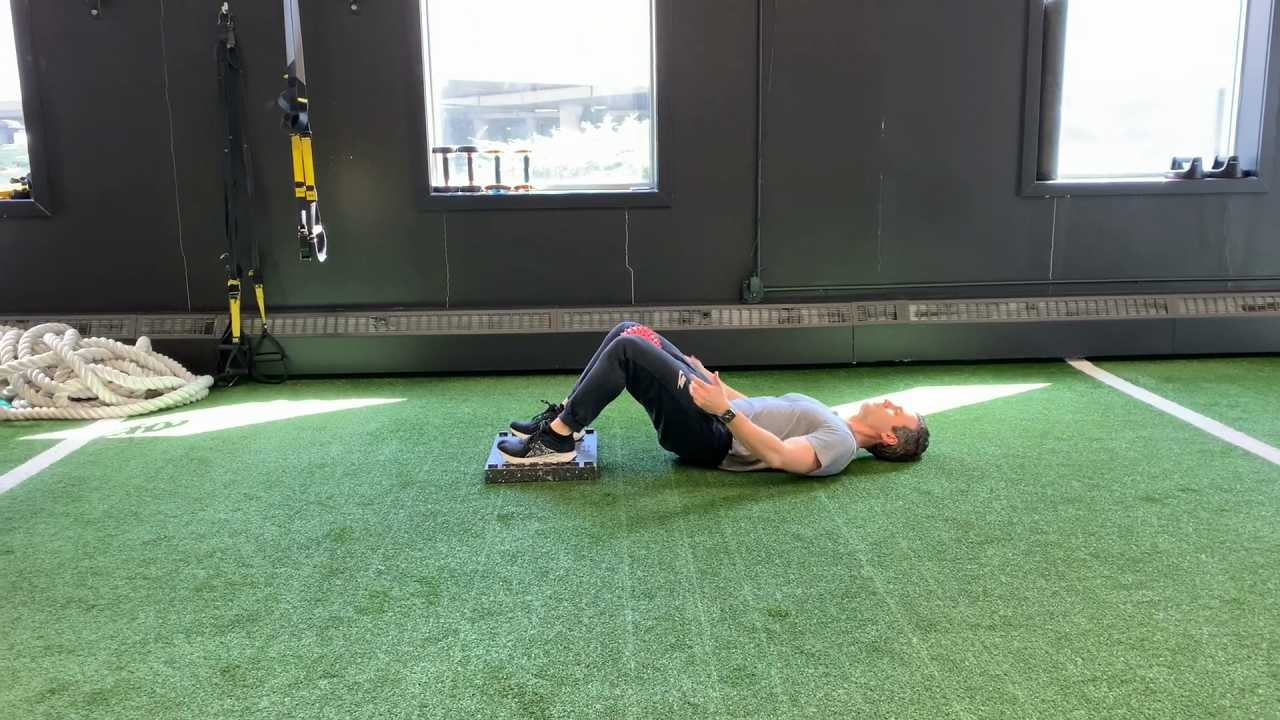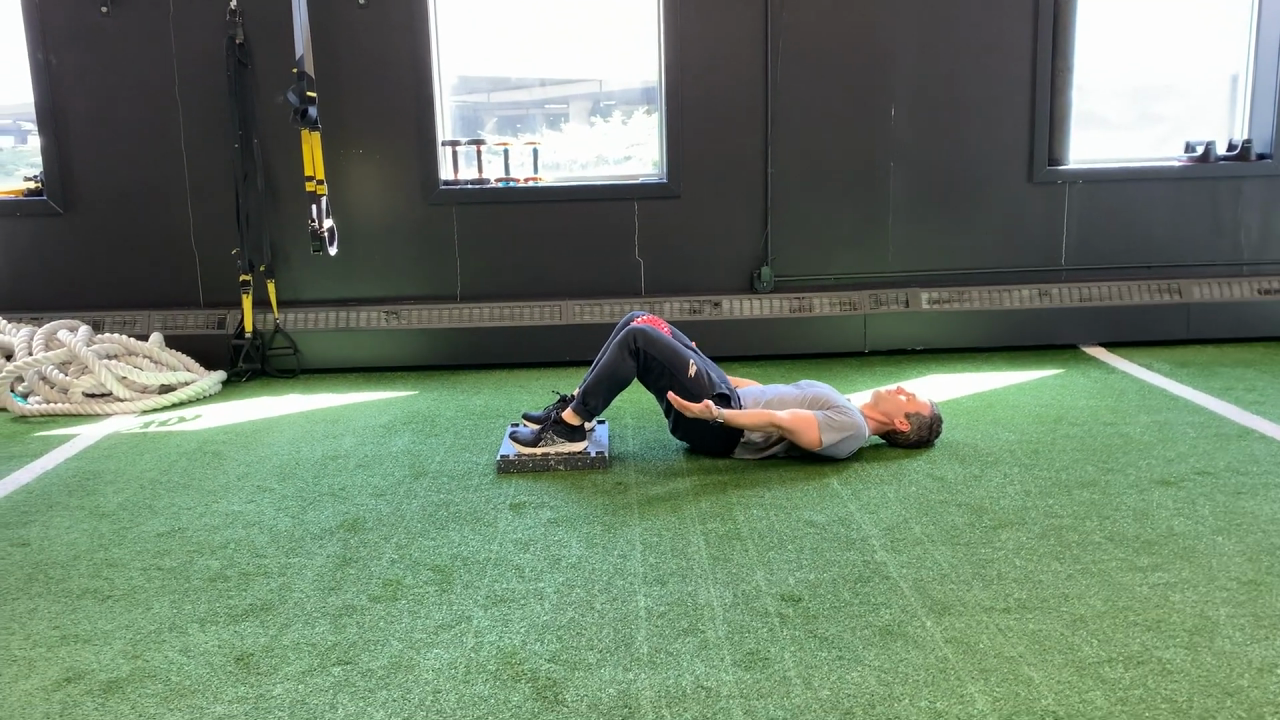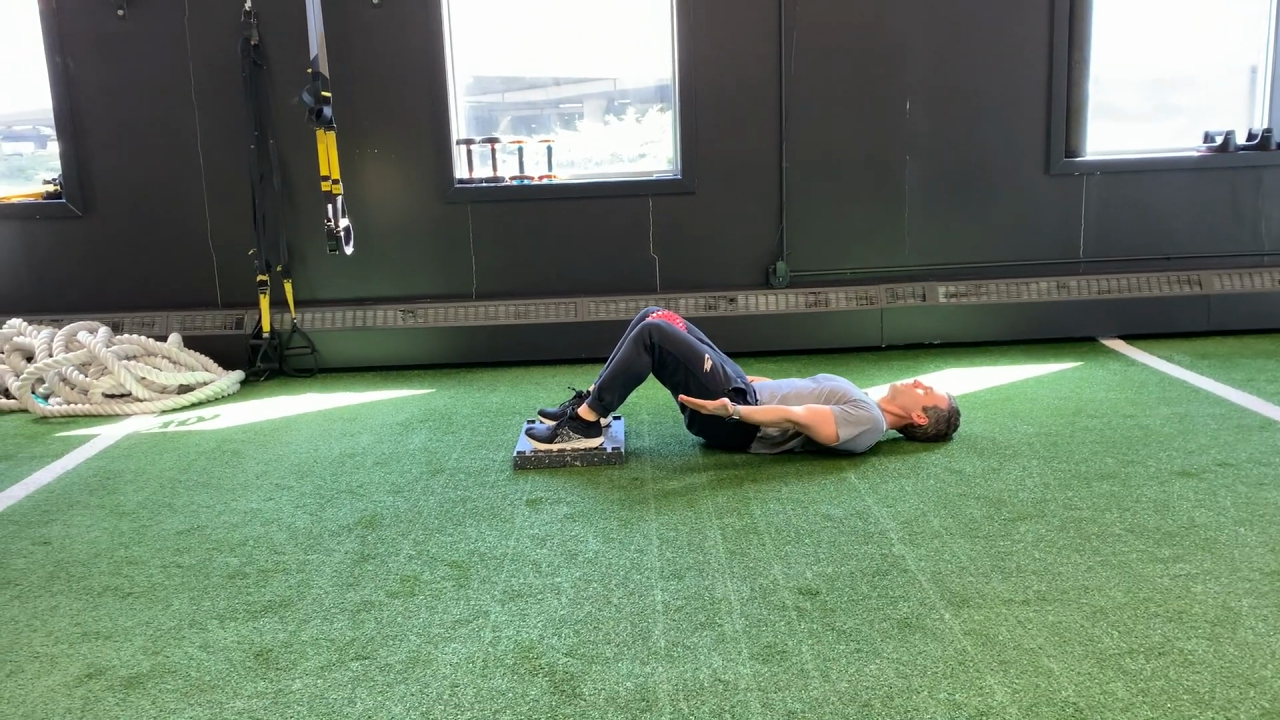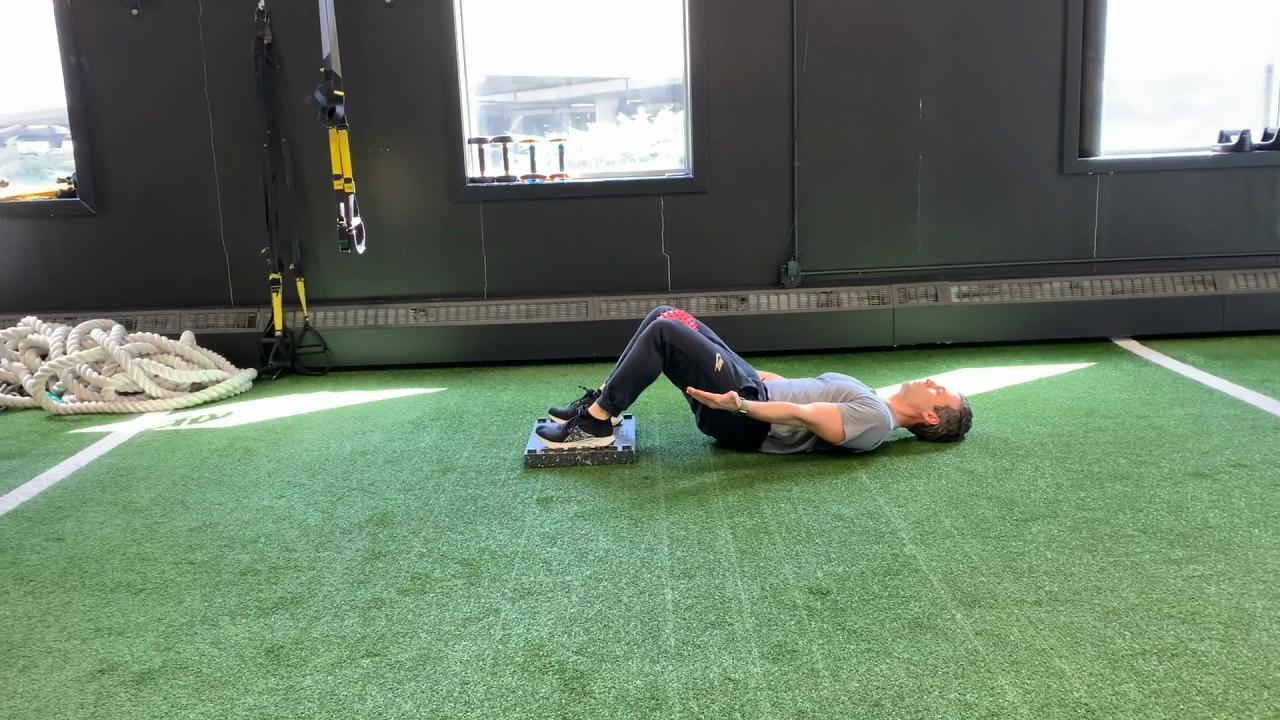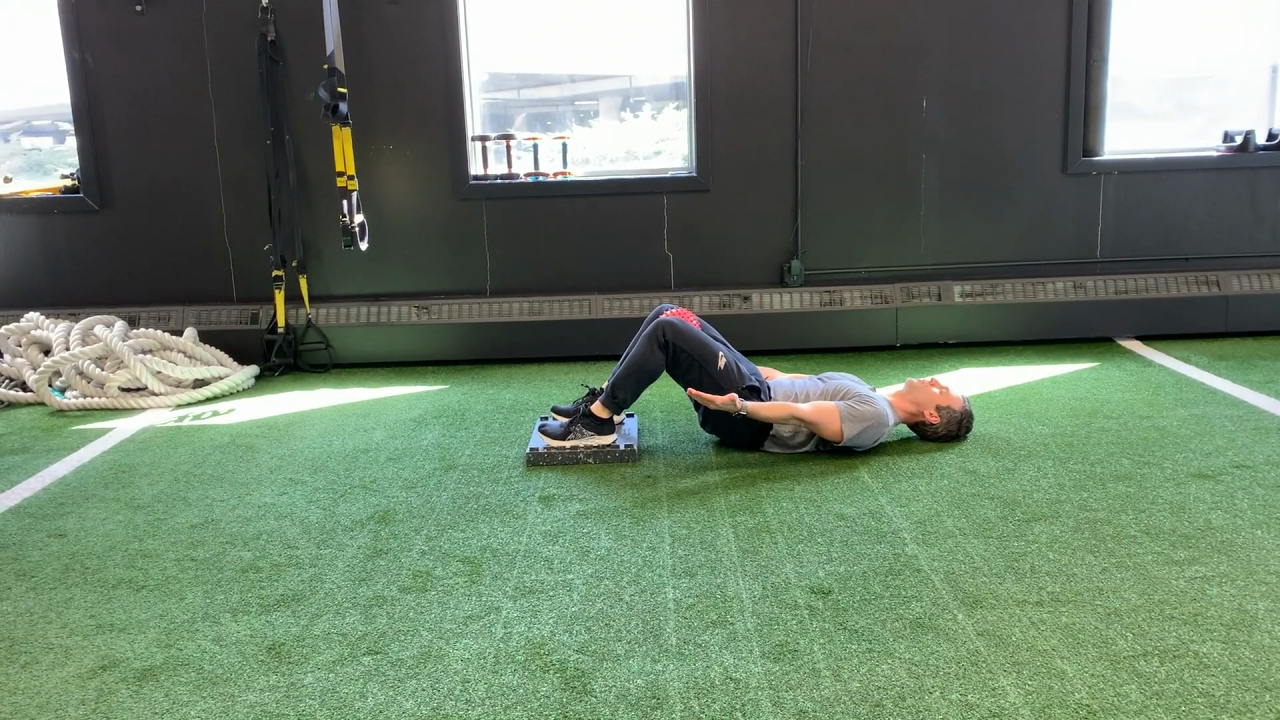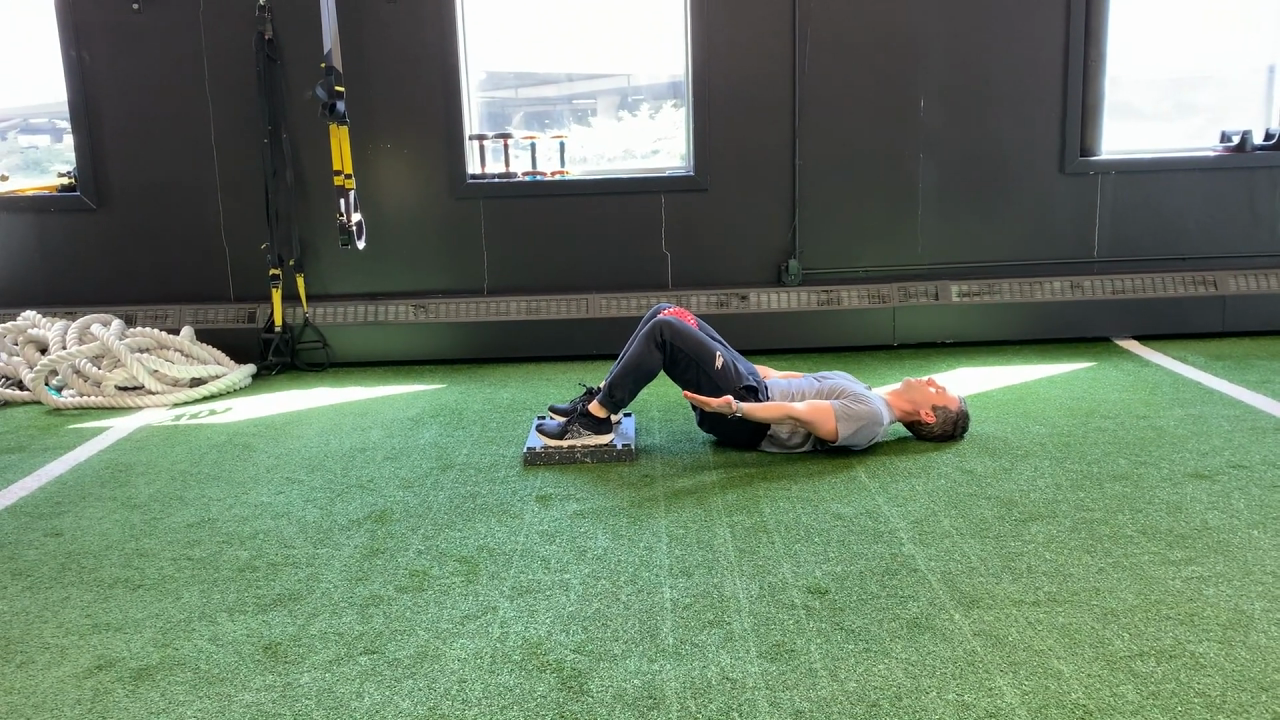
dt=0.4s
person 1, frame 1
left shoulder: (840, 443)
right shoulder: (831, 421)
left elbow: (777, 454)
left wrist: (727, 411)
right wrist: (710, 379)
left hip: (709, 435)
right hip: (716, 416)
left knee: (626, 349)
right knee: (630, 332)
left ankle: (557, 438)
right ankle: (562, 416)
person 1, frame 2
left shoulder: (850, 429)
right shoulder: (843, 410)
left elbow: (777, 422)
left wrist: (714, 414)
right wrist: (709, 370)
left hip: (722, 430)
right hip: (728, 399)
left knee: (638, 338)
right knee: (641, 322)
left ankle: (569, 427)
right ankle: (574, 405)
person 1, frame 3
left shoulder: (867, 423)
right shoulder: (861, 404)
left elbow: (794, 418)
left wrist: (730, 411)
right wrist: (740, 382)
left hip: (738, 423)
right hip: (744, 392)
left knee: (653, 333)
right knee: (655, 318)
left ankle: (585, 422)
right ankle: (590, 402)
person 1, frame 4
left shoulder: (876, 421)
right shoulder: (870, 402)
left elbow: (802, 416)
left wrist: (738, 405)
right wrist: (753, 377)
left hip: (747, 422)
right hip: (753, 390)
left knee: (663, 333)
right knee: (666, 317)
left ankle: (595, 422)
right ankle: (601, 401)
person 1, frame 5
left shoulder: (875, 418)
right shoulder: (870, 397)
left elbow: (802, 415)
left wrist: (738, 406)
right wrist: (752, 374)
left hip: (749, 420)
right hip: (757, 387)
left knee: (667, 331)
right knee: (670, 315)
left ankle: (598, 420)
right ankle: (604, 399)
person 1, frame 6
left shoulder: (870, 417)
right shoulder: (865, 396)
left elbow: (797, 414)
left wrist: (733, 409)
right wrist: (752, 370)
left hip: (747, 419)
right hip: (754, 387)
left knee: (664, 330)
right knee: (667, 314)
left ankle: (595, 420)
right ankle: (600, 398)
